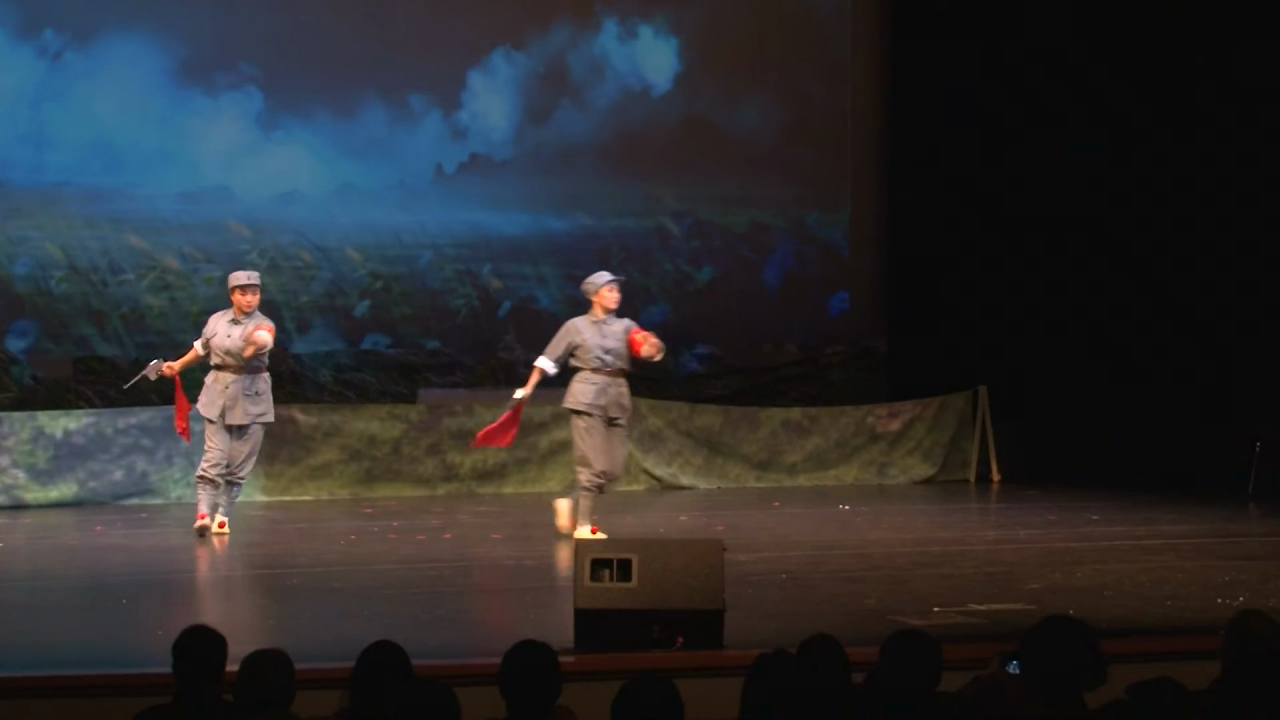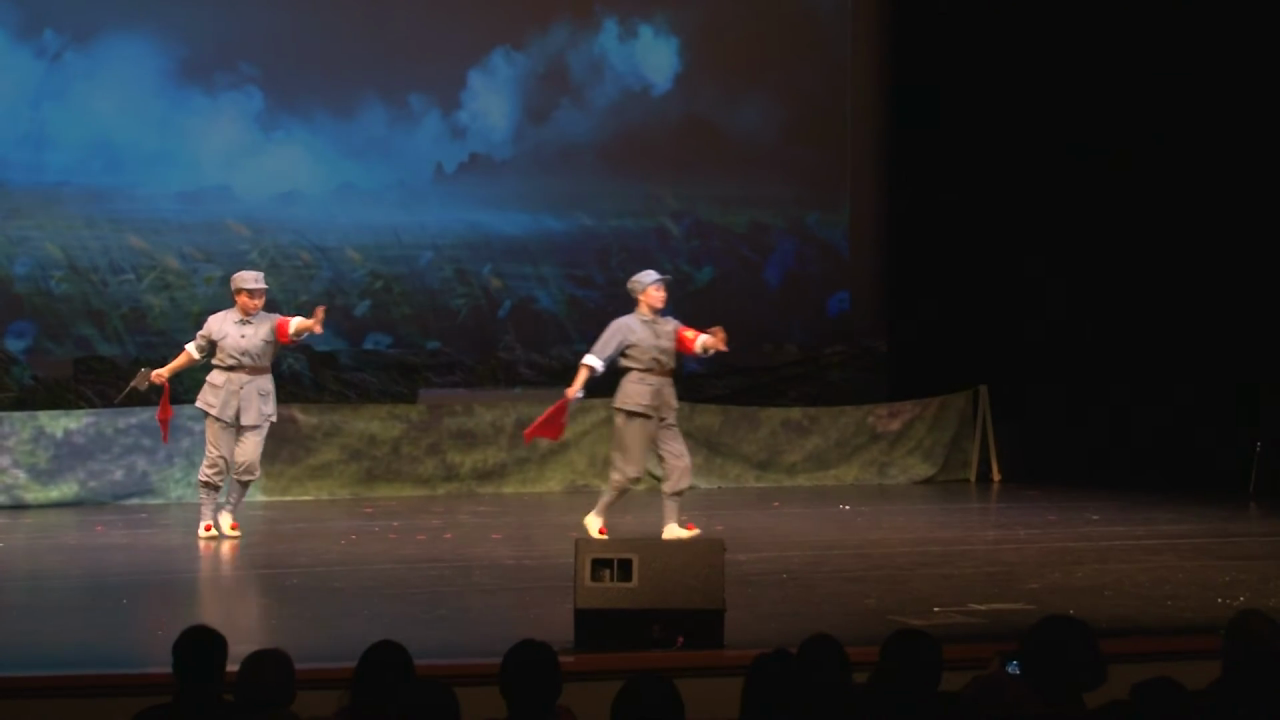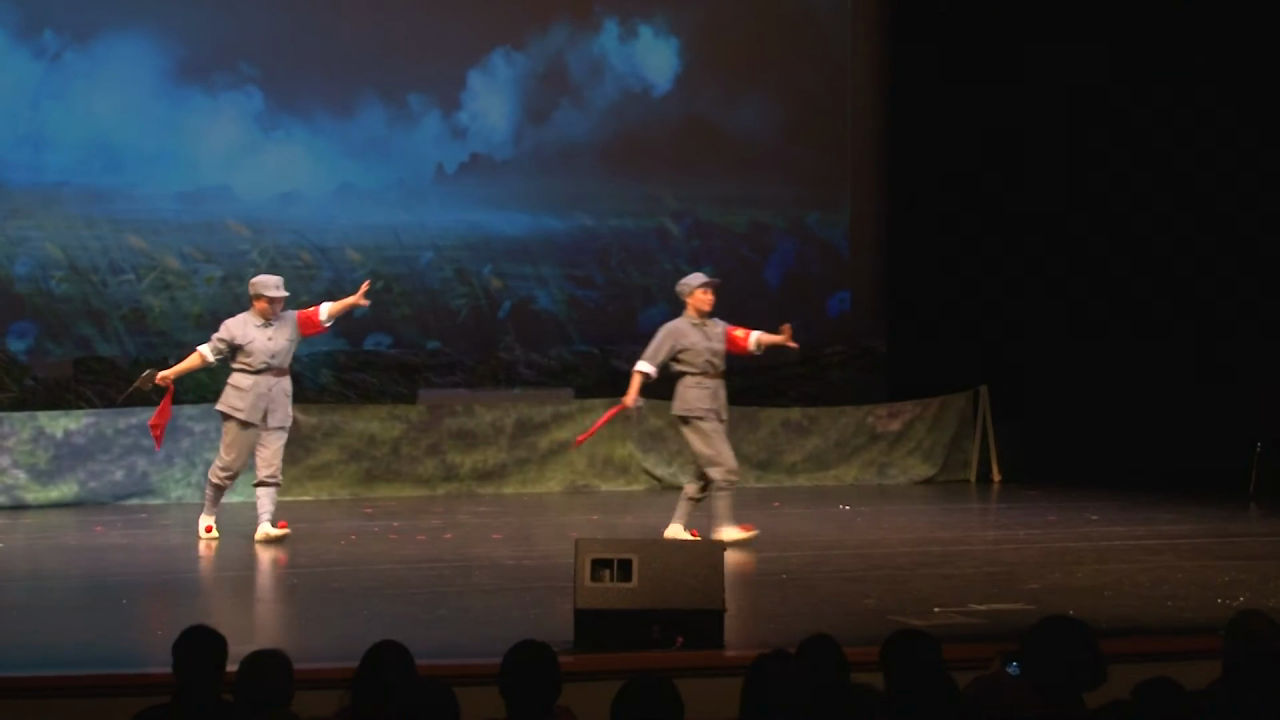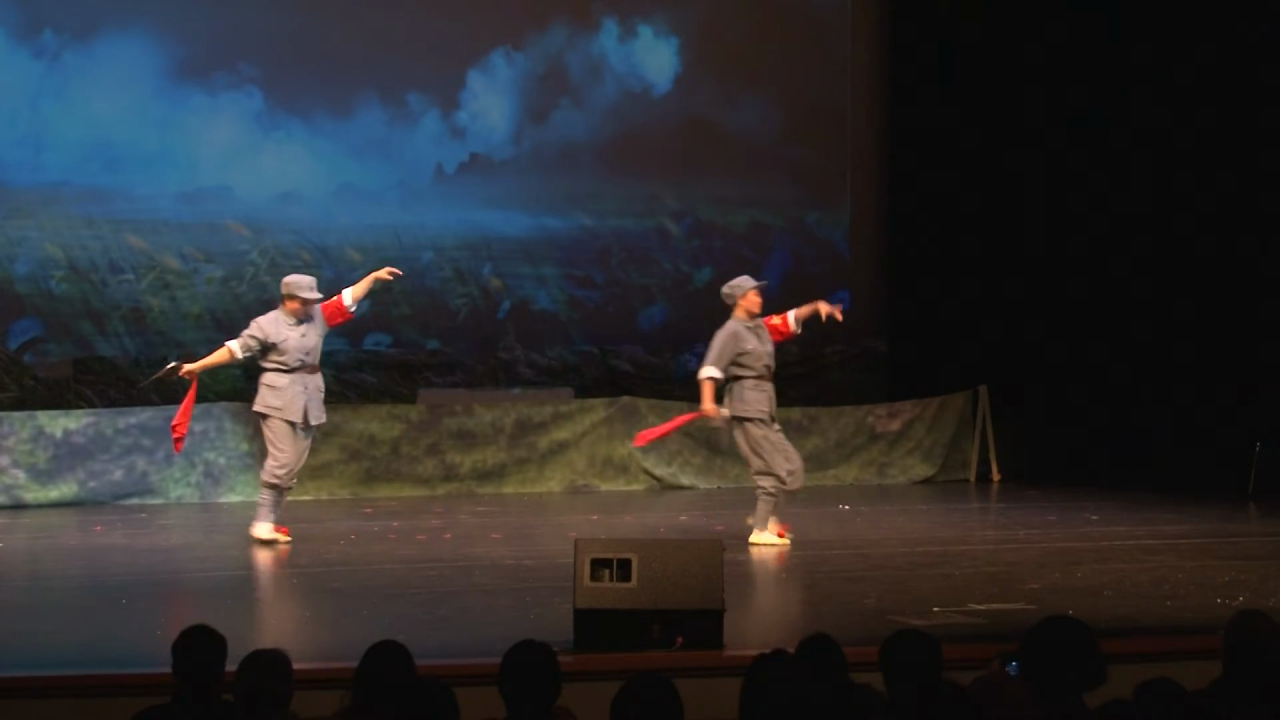
dt=0.2s
person 1, frame 1
left shoulder: (625, 326)
right shoulder: (575, 326)
left elbow: (645, 344)
right elbow: (549, 358)
left wrist: (653, 348)
right wrist: (529, 387)
left hip: (618, 397)
right hip: (586, 395)
left knee: (613, 464)
right knee: (593, 464)
left ankle: (569, 501)
right ankle: (583, 526)
person 1, frame 2
left shoulder: (669, 326)
right shoulder: (623, 325)
left elbow: (696, 340)
right elbow: (596, 356)
left wrist: (714, 342)
right wrist: (577, 386)
left hip: (664, 397)
right hip: (636, 397)
left knee: (679, 462)
right knee: (631, 466)
left ankle: (671, 525)
right ankle: (597, 515)
person 1, frame 3
left shoulder: (715, 327)
right shoulder: (673, 330)
left elbow: (749, 339)
right elbow: (647, 362)
left wrist: (777, 339)
right wrist: (633, 392)
left hip: (715, 400)
right hip: (692, 401)
left knee: (708, 470)
right knee: (723, 464)
left ankle: (676, 526)
right ankle: (723, 526)
person 1, frame 4
left shoulder: (761, 327)
right shoulder: (729, 331)
left elbow: (789, 319)
right elbow: (710, 367)
left wrist: (817, 306)
right wrist: (707, 400)
left hip: (762, 405)
right hip: (749, 405)
left knee: (790, 464)
right knee: (773, 469)
left ankle: (766, 518)
right ankle: (760, 531)
person 2, frame 1
left shoulder: (261, 324)
right shoulder: (216, 321)
left elbow: (265, 338)
right elbow: (202, 348)
left wrist: (257, 344)
right wrist: (176, 365)
left hip: (251, 396)
right hip: (218, 393)
left knee: (239, 462)
right knee: (214, 458)
left ankle: (223, 514)
right ankle: (203, 516)
person 2, frame 2
left shoulder: (271, 324)
right shoulder: (217, 322)
left elbow: (294, 326)
right elbow: (195, 350)
left wrist: (311, 323)
right wrist: (166, 371)
left hip: (257, 396)
right hip: (221, 393)
left knee: (248, 462)
right knee: (216, 460)
left ankle: (229, 512)
right ankle: (206, 520)
person 2, frame 3
left shoulder: (291, 322)
right shoulder: (235, 326)
left elbow: (323, 312)
right elbow: (206, 353)
left wrist: (352, 300)
right wrist: (172, 372)
left hip: (277, 398)
right hip: (244, 397)
left knee: (271, 466)
right knee: (230, 461)
left ankle: (264, 525)
right ankle: (208, 514)
person 2, frame 4
left shoulder: (317, 317)
right shoulder: (266, 325)
left elbow: (347, 298)
right elbow: (235, 349)
left wrist: (375, 277)
right wrist: (198, 366)
left hip: (308, 395)
right hip: (279, 395)
left knee: (292, 465)
right knee: (281, 462)
left ankle: (268, 524)
right ankle: (261, 521)
